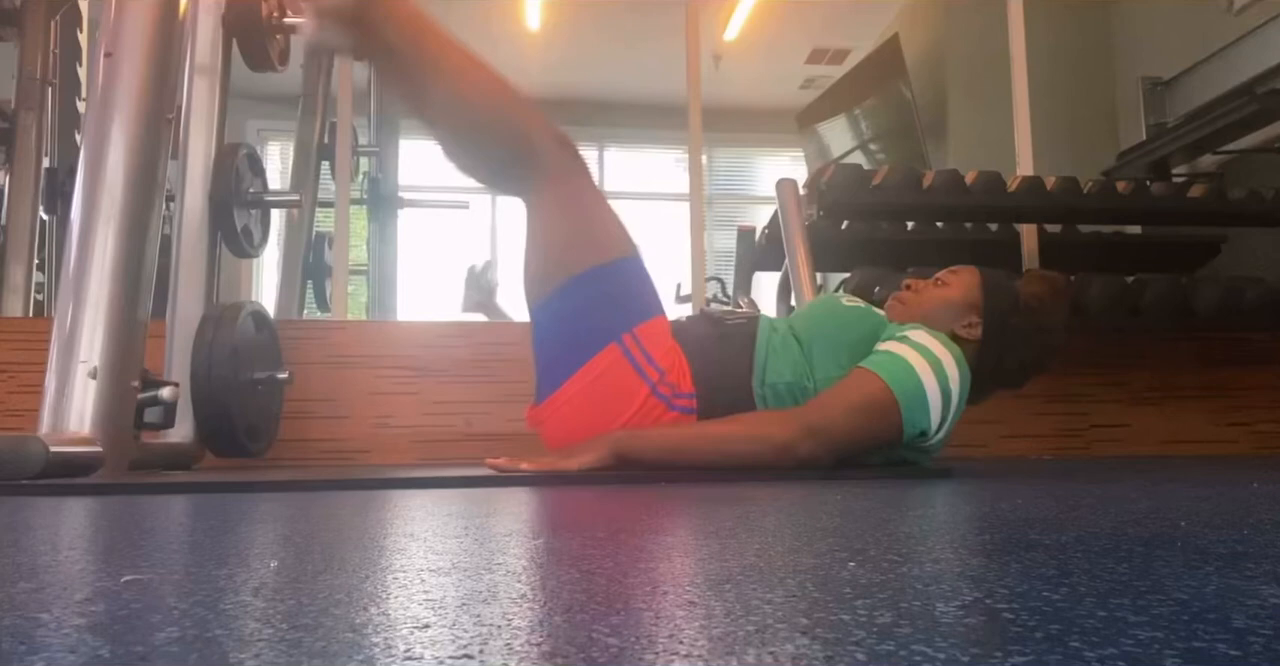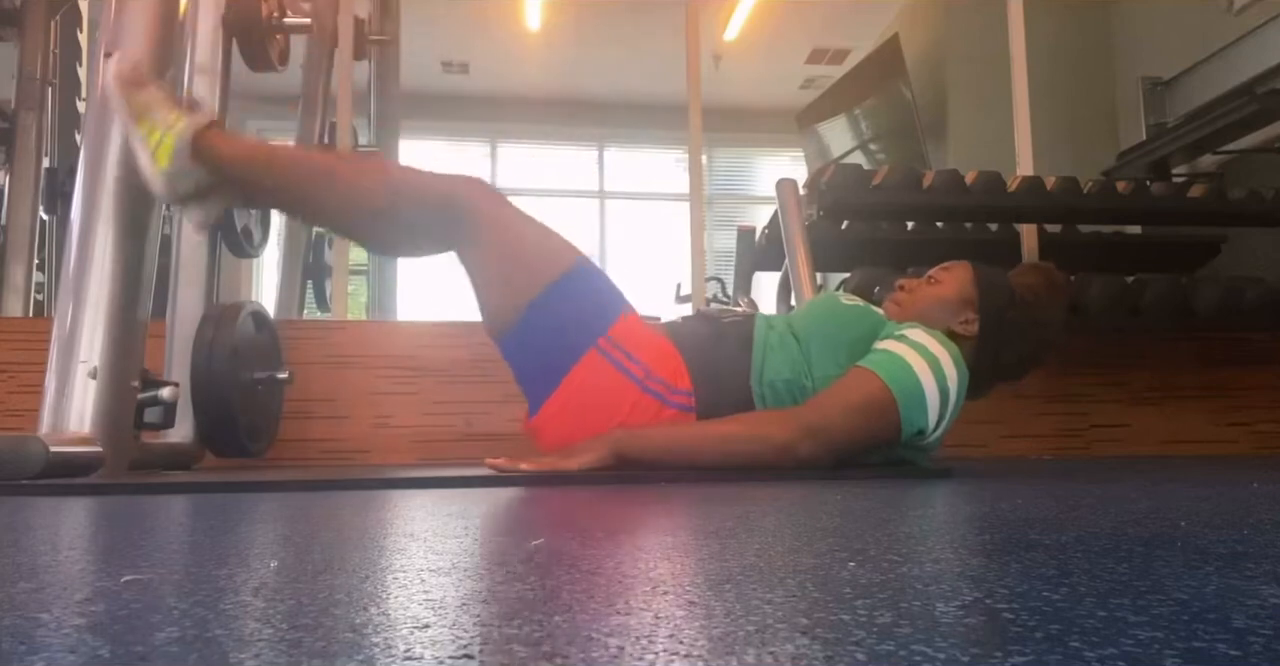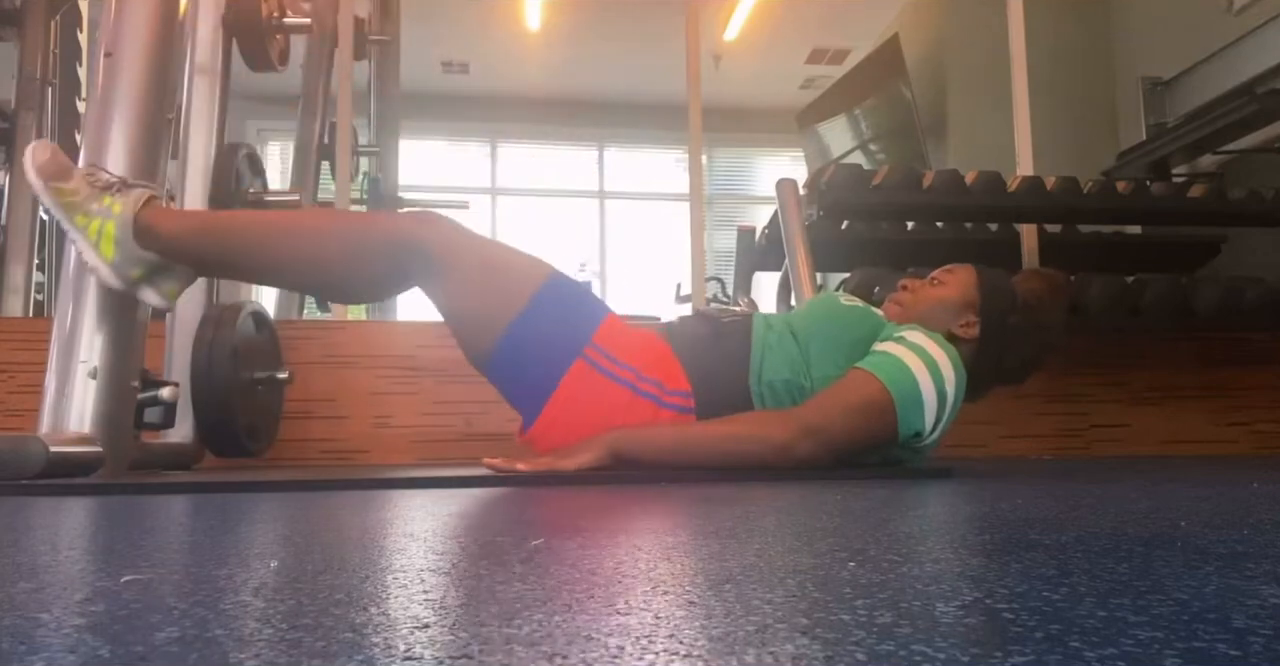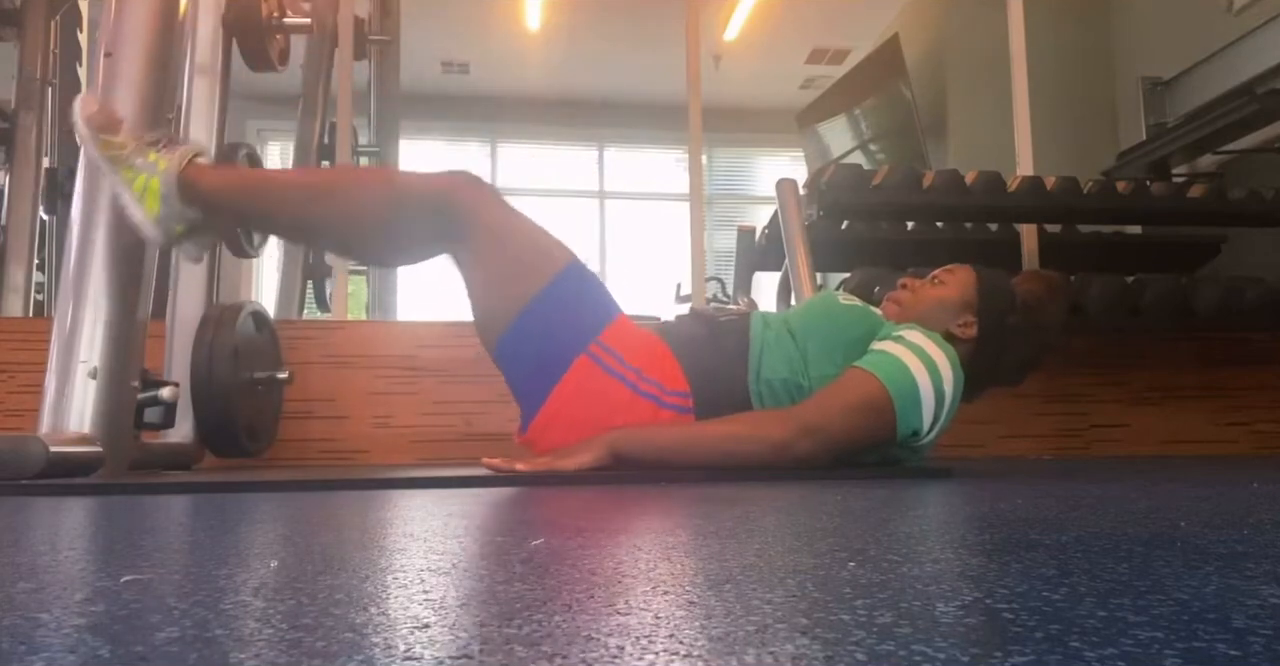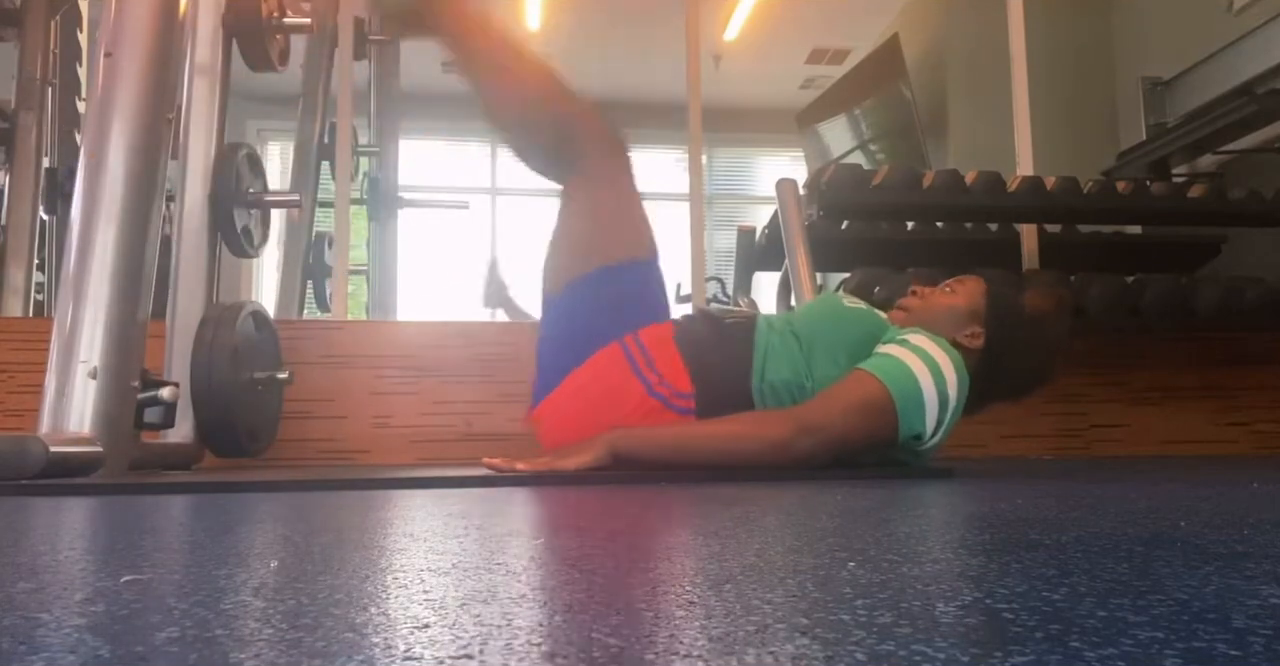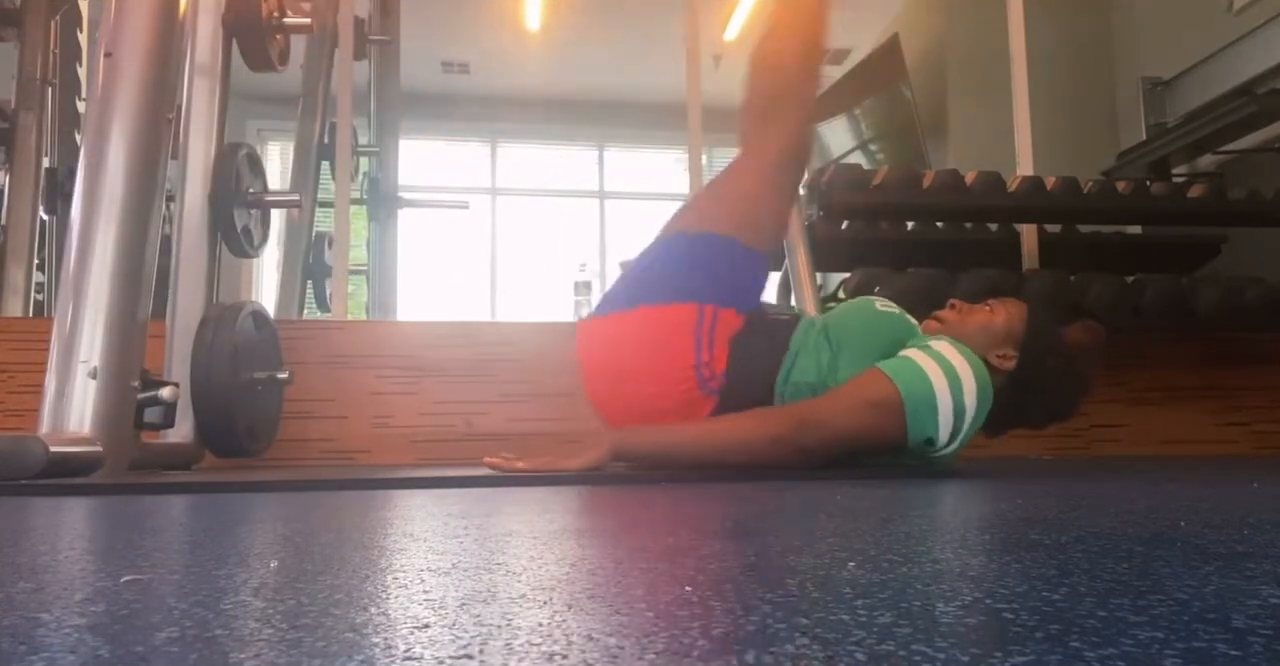
dt=0.3s
person 1, frame 1
left shoulder: (931, 364)
right shoulder: (905, 350)
left elbow: (805, 436)
left wrist: (610, 449)
left hip: (636, 395)
right hip: (649, 384)
left knee: (547, 158)
right knee: (548, 175)
person 1, frame 2
left shoulder: (926, 364)
right shoulder: (904, 351)
left elbow: (801, 437)
left wrist: (616, 443)
left hip: (645, 401)
right hip: (653, 375)
left knee: (465, 203)
right knee: (470, 212)
left ankle: (203, 148)
right ankle: (219, 158)
person 1, frame 3
left shoulder: (926, 364)
right shoulder: (893, 348)
left elbow: (799, 434)
left wrist: (606, 445)
left hip: (639, 399)
right hip: (650, 380)
left knee: (425, 237)
right knee: (434, 242)
left ankle: (148, 230)
right ankle: (163, 238)
person 1, frame 4
left shoulder: (926, 363)
right shoulder: (897, 345)
left elbow: (800, 433)
left wrist: (610, 443)
left hip: (639, 399)
right hip: (655, 374)
left knee: (459, 200)
right knee: (465, 216)
left ankle: (186, 184)
right ankle: (203, 197)
person 1, frame 5
left shoulder: (928, 371)
right shoulder: (911, 349)
left elbow: (795, 435)
left wrist: (613, 442)
left hip: (624, 396)
right hip: (645, 372)
left knee: (592, 152)
person 1, frame 6
left shoulder: (952, 375)
right shoulder: (940, 363)
left elbow: (804, 431)
left wrist: (614, 445)
left hip: (666, 361)
right hip: (677, 362)
left knee: (778, 139)
